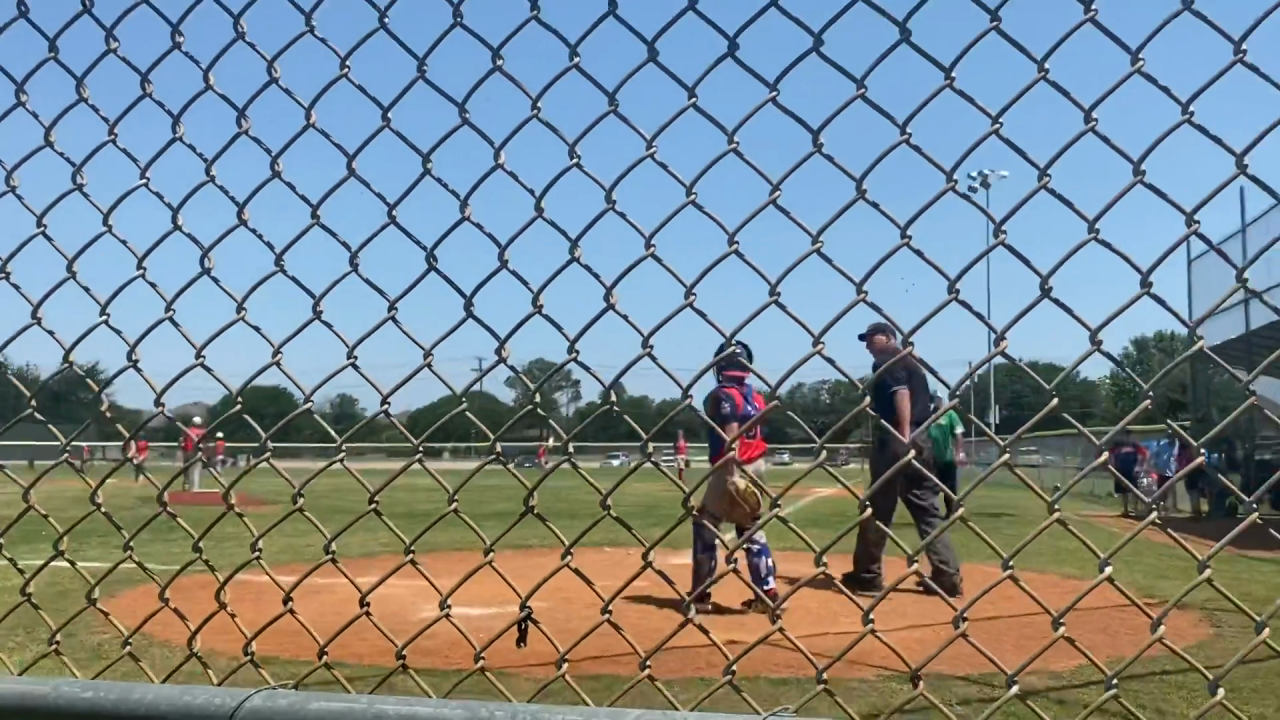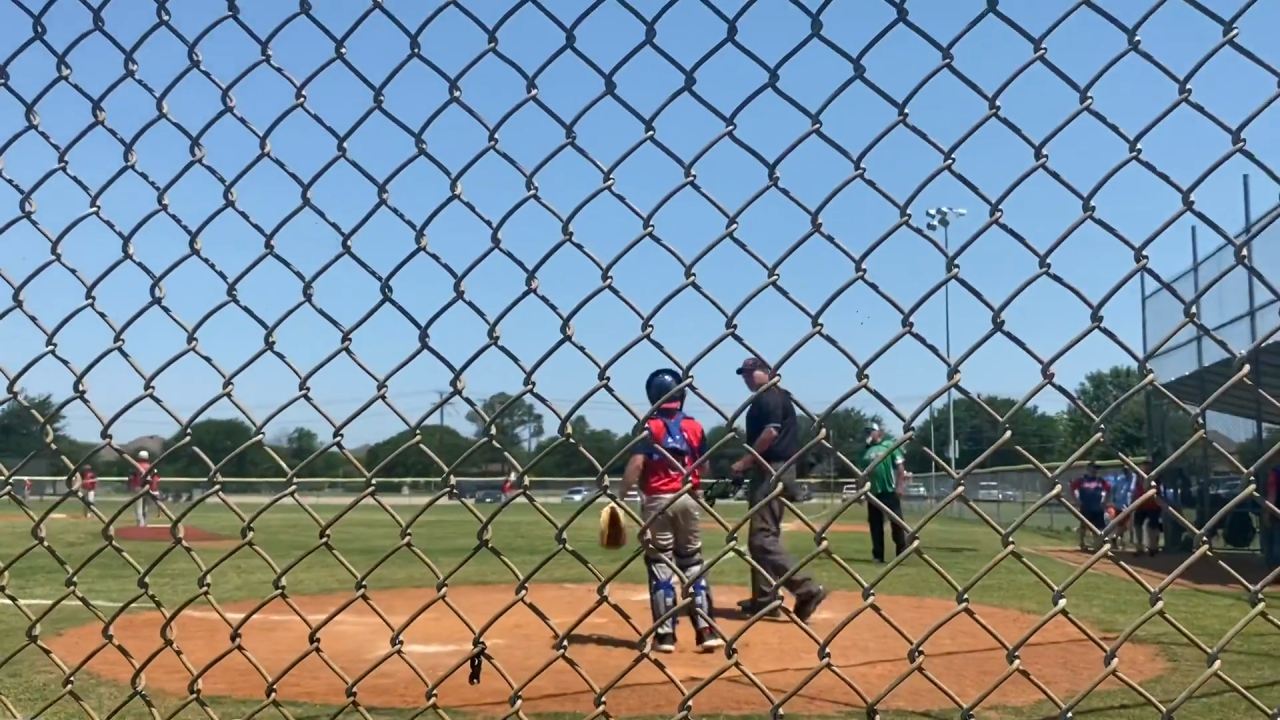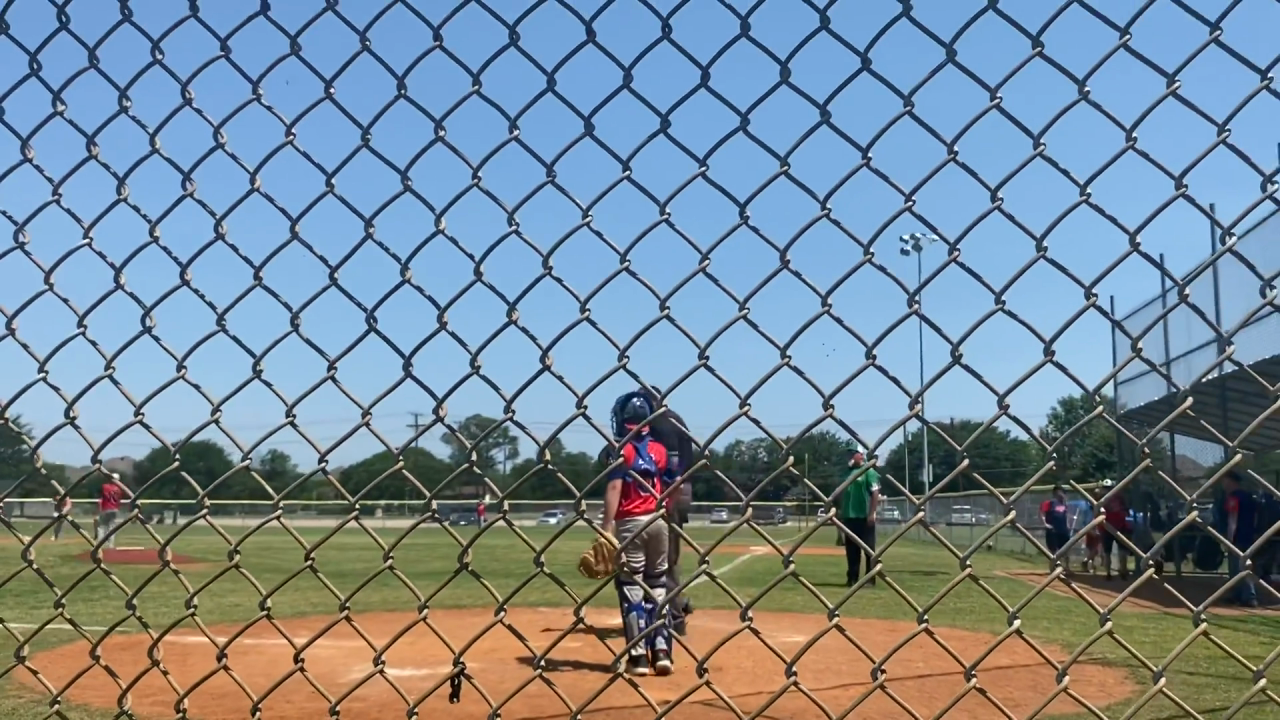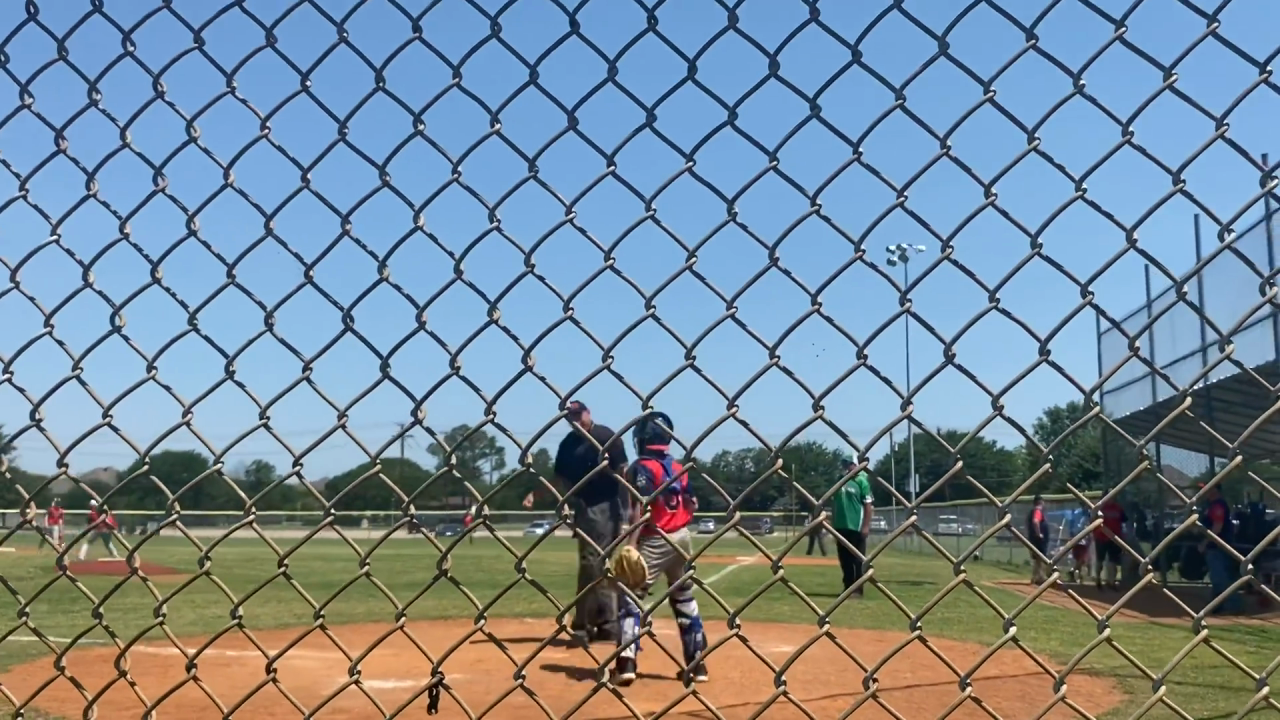
dt=0.7s
person 1, frame 1
left shoulder: (721, 394)
right shoulder: (756, 396)
left elbow: (731, 434)
left wrist: (733, 474)
left hip: (733, 469)
right hip: (757, 466)
left knee: (706, 525)
right knee: (752, 530)
left ankle: (702, 595)
right ankle: (769, 594)
person 1, frame 2
left shoulder: (649, 426)
right shoulder: (695, 427)
left elbow: (636, 463)
right elbow: (703, 469)
left wrist: (621, 499)
left hip: (658, 501)
right hip: (687, 500)
left knee: (660, 567)
right knee: (693, 564)
left ankle: (666, 634)
right ankle: (706, 630)
person 1, frame 3
left shoulder: (619, 449)
right shoulder: (659, 450)
left elbow: (614, 488)
left wrist: (606, 529)
left hip: (631, 523)
right hip: (658, 521)
left knee: (631, 589)
right knee: (657, 586)
left ankle: (638, 657)
right ankle: (661, 652)
person 1, frame 4
left shoulder: (642, 466)
right shoulder: (679, 468)
left elbow: (641, 506)
right elbow: (692, 505)
left wrist: (631, 544)
left hip: (656, 540)
right hip: (681, 537)
left knee: (630, 597)
right knee: (685, 599)
left ankle: (626, 663)
right ankle: (696, 665)
person 2, frame 1
left shoulder: (886, 361)
right shoulder: (911, 362)
left elbow: (900, 393)
left wrist: (904, 432)
left hip: (897, 440)
right hip: (921, 441)
left knee: (876, 508)
right knee: (926, 509)
left ankle: (868, 574)
right ankle: (946, 575)
person 2, frame 2
left shoulder: (769, 396)
right shoulder: (770, 397)
left elbow: (770, 432)
left wrist: (745, 461)
left hip: (771, 471)
right hip: (775, 470)
left knee: (761, 536)
right knee: (764, 533)
left ankle: (806, 589)
right ankle: (764, 598)
person 2, frame 3
left shoulder: (660, 423)
right shoulder: (674, 421)
left elbow: (668, 460)
left hip: (669, 493)
right hip: (682, 493)
left knee: (662, 558)
right knee: (668, 557)
left ankle: (675, 616)
right ankle: (678, 609)
person 2, frame 4
left shoulder: (606, 436)
right shoulder: (568, 444)
left elbow: (623, 470)
right elbow: (560, 478)
right wrist: (535, 495)
left hip: (604, 508)
right hip: (583, 509)
left knee: (591, 563)
right knee: (595, 566)
left ankle: (584, 624)
right ankle: (608, 624)
